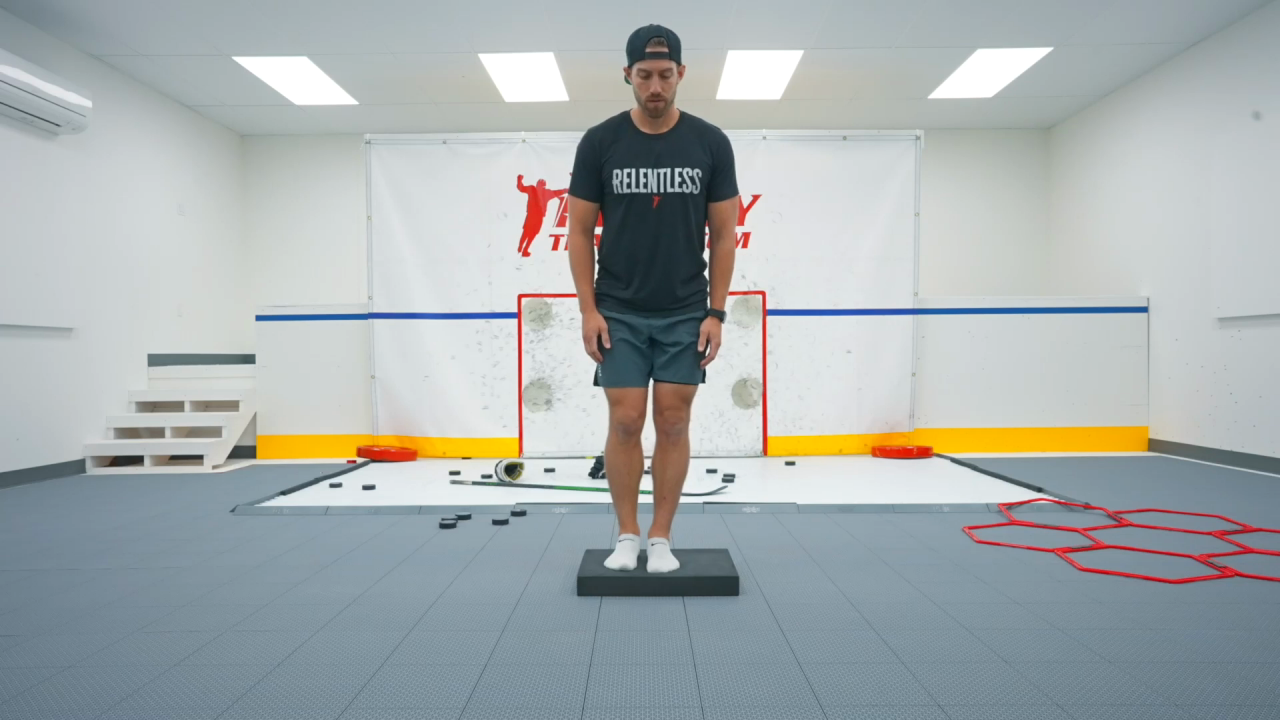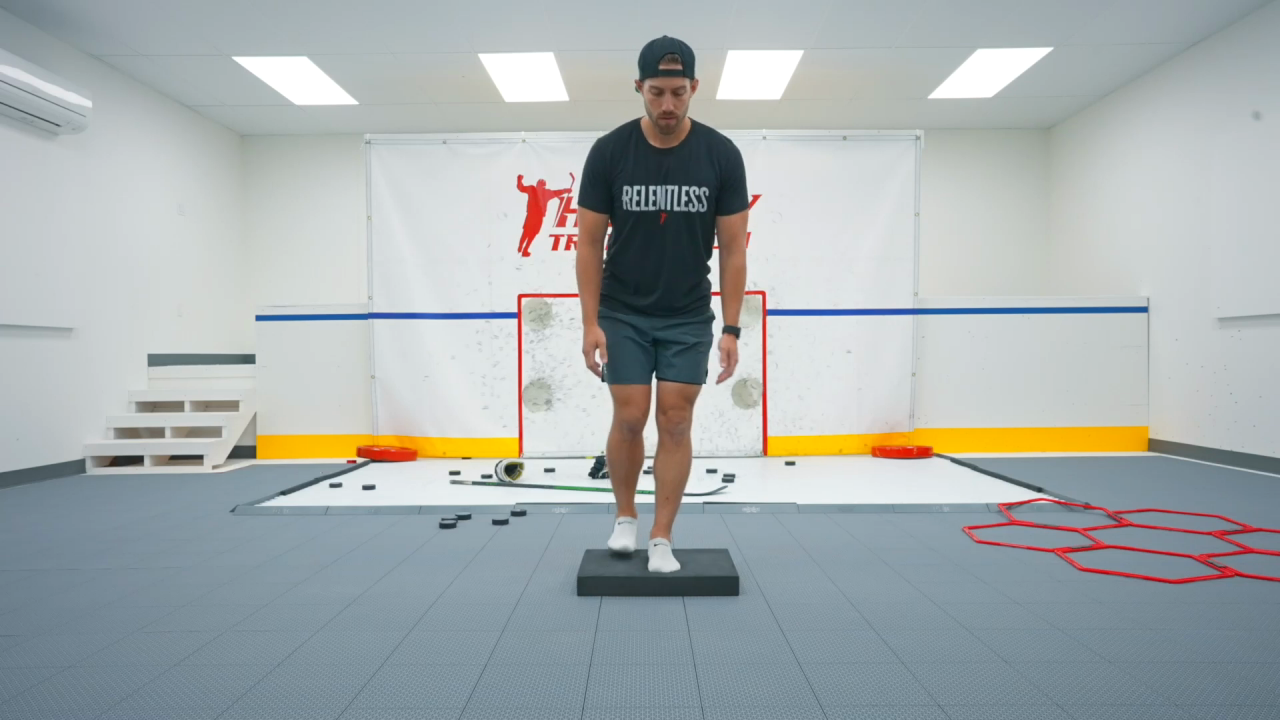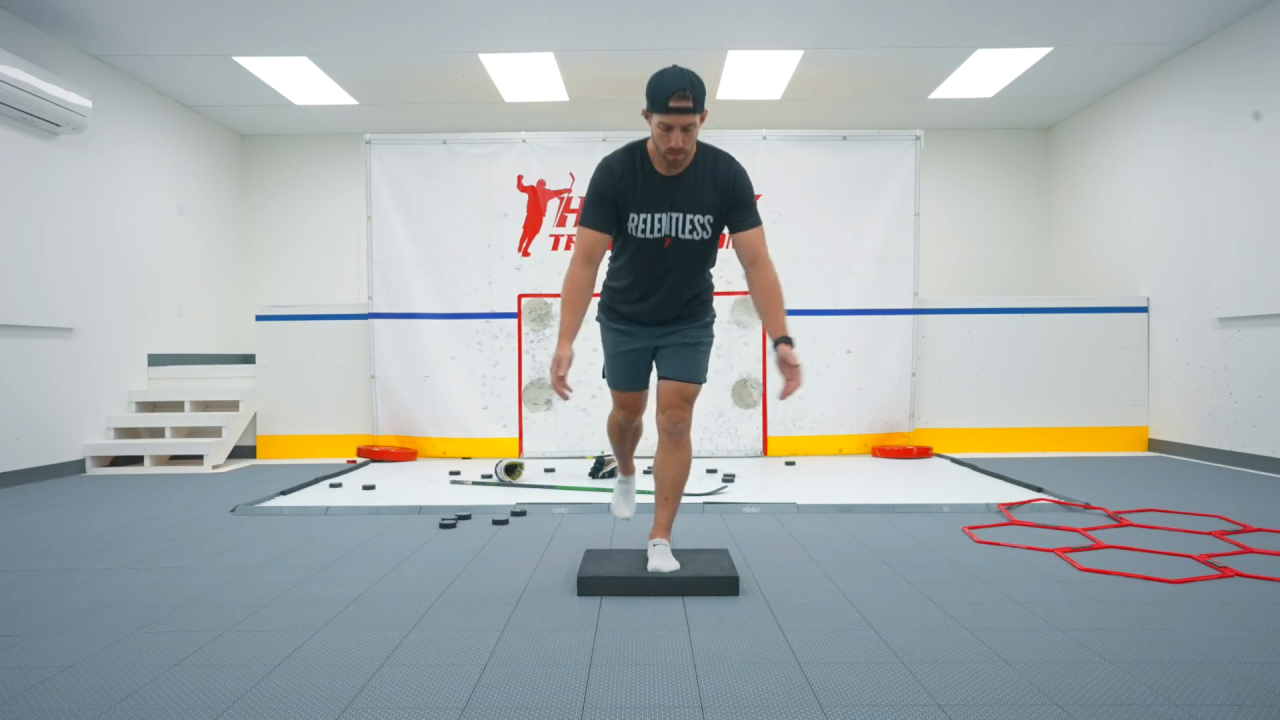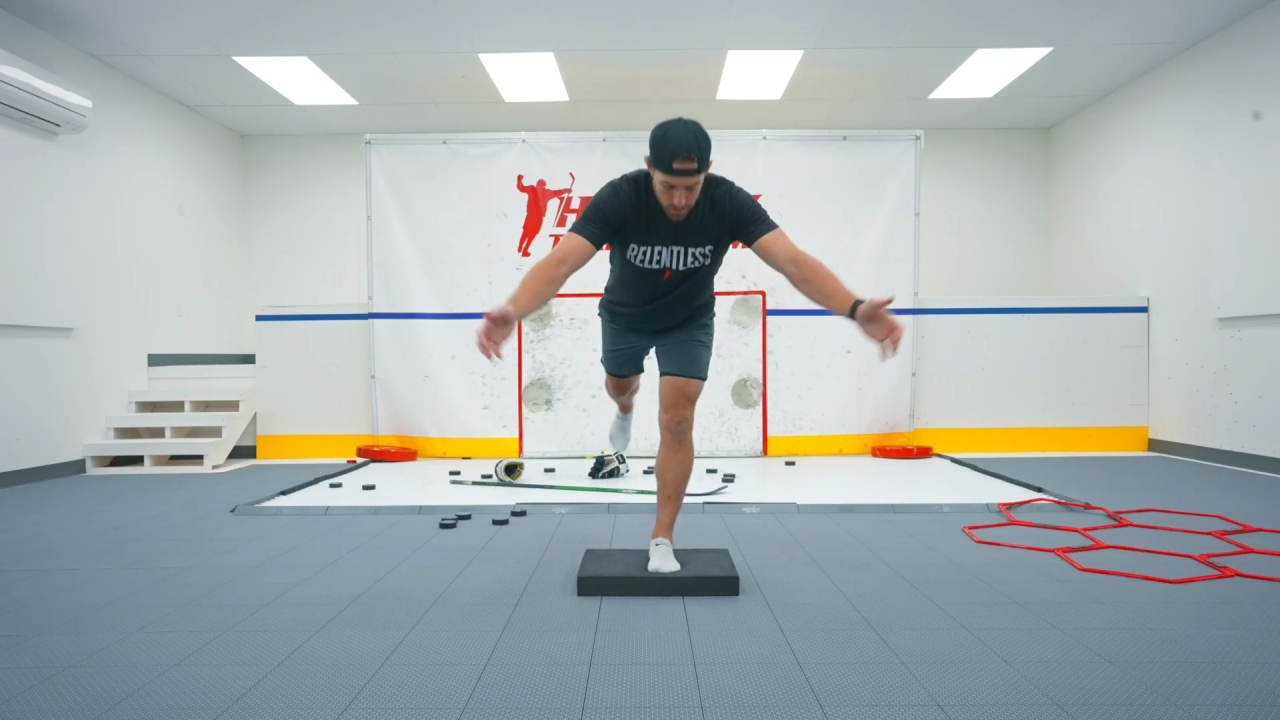
dt=0.3s
person 1, frame 1
left shoulder: (710, 142)
right shoulder: (600, 142)
left elbow: (724, 233)
right elbow: (580, 231)
left wrist: (716, 312)
right wrist: (589, 309)
left hip: (684, 313)
right hip: (619, 312)
left knee: (673, 422)
right knee: (625, 421)
left ankle: (660, 539)
right ankle: (628, 536)
person 1, frame 2
left shoulder: (721, 155)
right shoulder: (608, 152)
left elbow: (733, 248)
right elbow: (589, 244)
left wrist: (731, 329)
right wrist: (589, 323)
left hip: (687, 315)
right hip: (622, 311)
left knee: (674, 422)
right knee: (629, 418)
left ankle: (661, 540)
right ankle: (625, 516)
person 1, frame 3
left shoulder: (726, 175)
right shoulder: (614, 172)
left elbow: (757, 263)
right elbow: (585, 261)
left wrist: (780, 340)
right wrist: (565, 341)
left hip: (688, 319)
right hip: (625, 316)
left knee: (675, 422)
right knee: (627, 413)
left ankle: (659, 540)
right ankle: (625, 476)
person 1, frame 4
left shoulder: (729, 202)
right shoulder: (619, 198)
left elbow: (794, 261)
right elbow: (559, 262)
left wrist: (856, 309)
right wrist: (513, 313)
left hip: (688, 321)
right hip: (625, 316)
left knee: (677, 419)
right knee: (618, 384)
left ankle: (662, 538)
right ankle: (624, 408)
